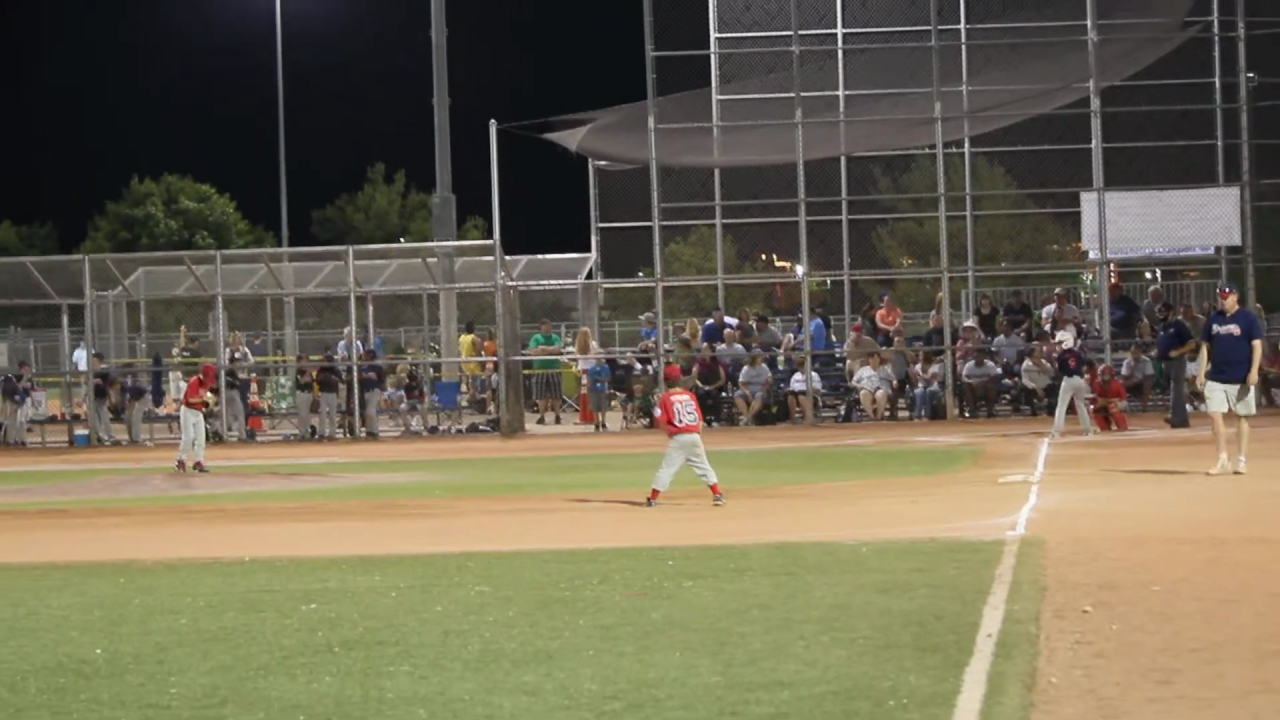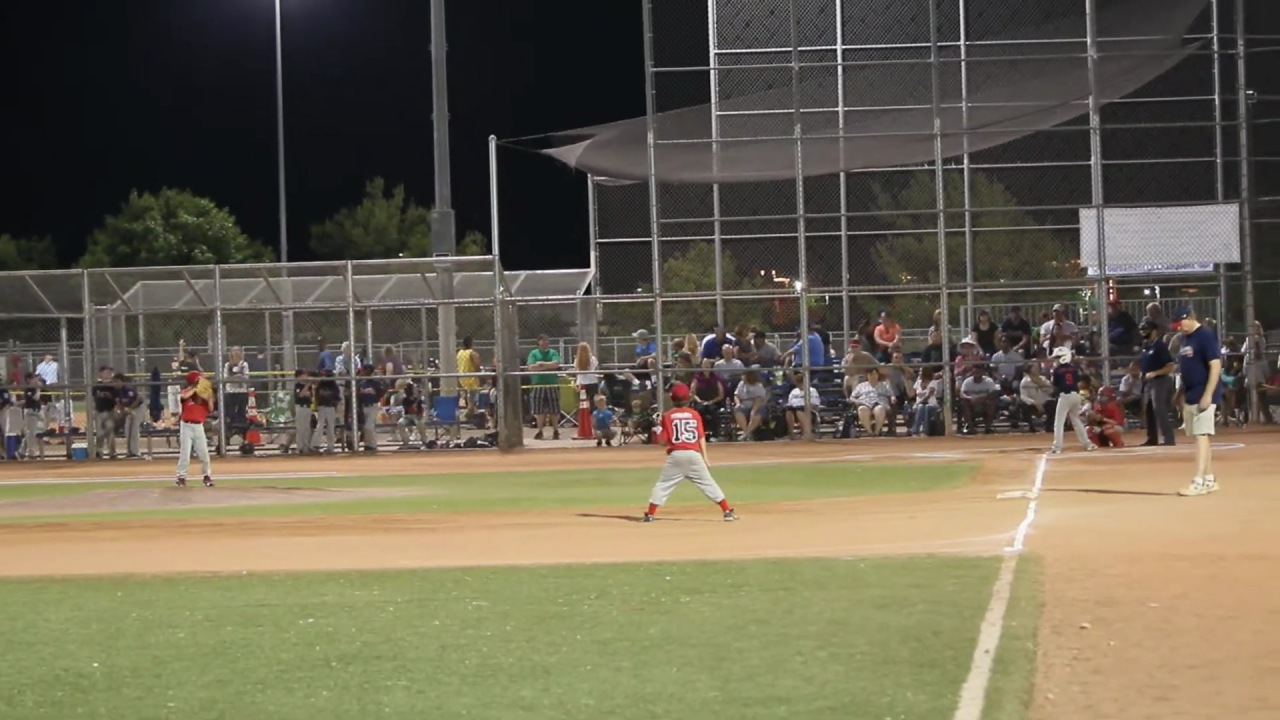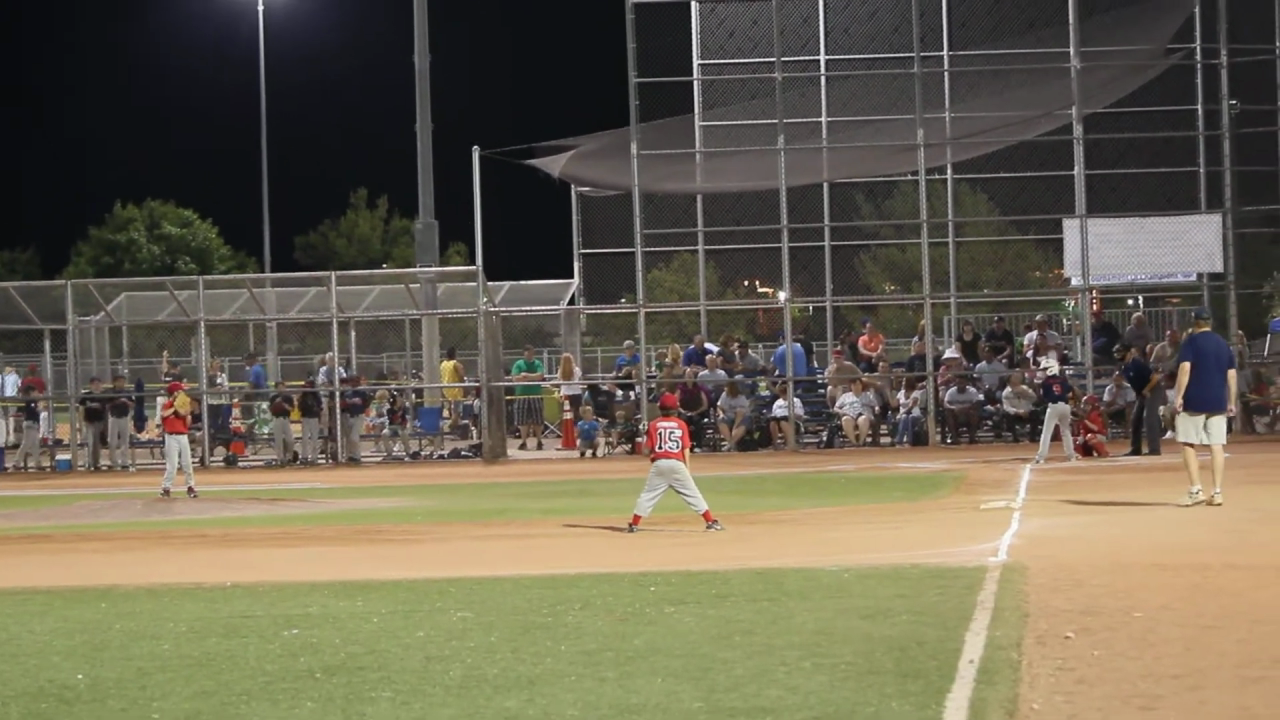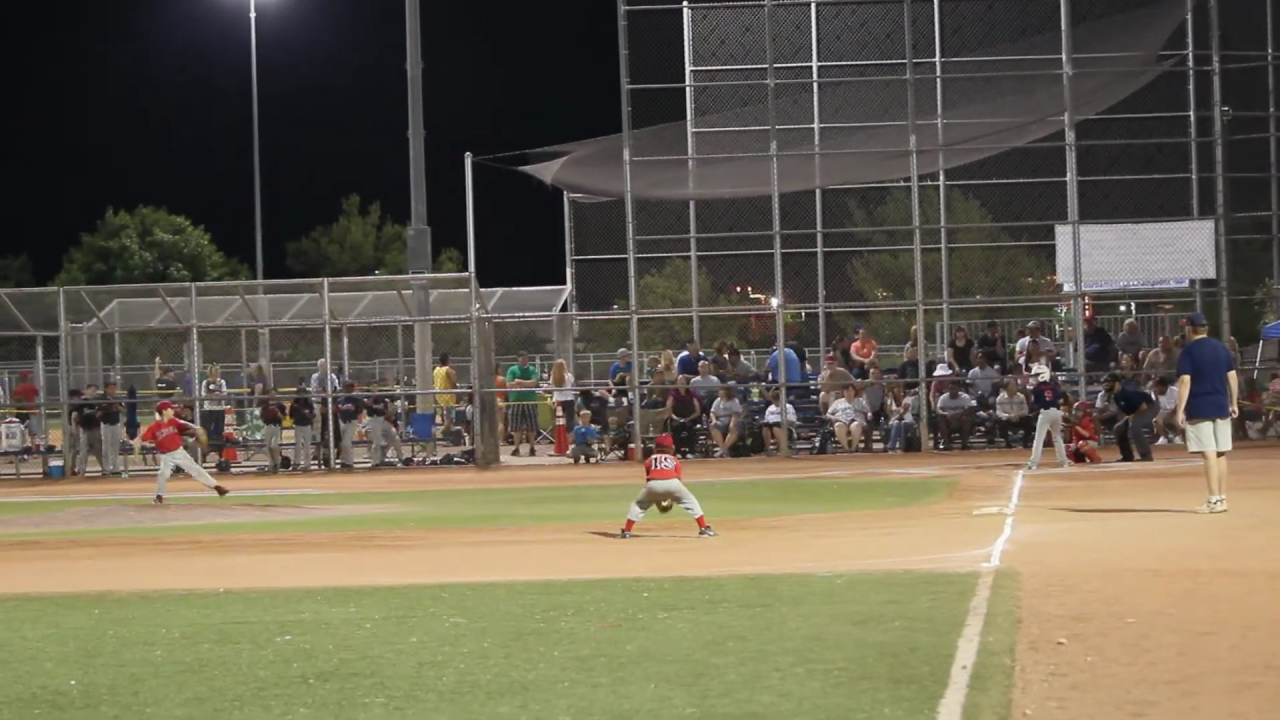
dt=1s
person 1, frame 1
left shoulder: (1248, 318)
right shoulder: (1213, 319)
left elbow: (1257, 346)
right elbow: (1206, 346)
left wrist: (1254, 370)
right wrist: (1202, 372)
left hip: (1241, 378)
right hip: (1216, 377)
left knee: (1242, 418)
right knee: (1215, 415)
left ankle: (1241, 460)
right ankle: (1223, 459)
person 1, frame 2
left shoulder: (1206, 336)
right shoulder: (1185, 339)
left elbow: (1216, 366)
left wrist: (1208, 394)
right wrist: (1180, 393)
left hip: (1204, 396)
right hip: (1191, 396)
left knee: (1201, 436)
right knee: (1200, 437)
left ankle: (1198, 482)
right ankle: (1210, 480)
person 1, frame 3
left shoulder: (1191, 341)
right shoulder: (1223, 343)
left elbow: (1185, 369)
right elbow: (1232, 375)
left wrist: (1179, 396)
right wrist: (1232, 402)
left hip: (1194, 400)
right hip: (1218, 401)
left knee: (1188, 444)
right knee: (1216, 446)
left ankle: (1196, 490)
right ankle: (1217, 492)
person 1, frame 4
left shoulder: (1189, 351)
right shoulder: (1221, 347)
left elbow: (1185, 382)
right elbow: (1233, 377)
left wrist: (1180, 410)
right wrist: (1234, 403)
left hip: (1199, 408)
right hip: (1221, 407)
left knee: (1209, 453)
right knee: (1221, 453)
left ankle: (1214, 500)
right ankle: (1222, 498)
